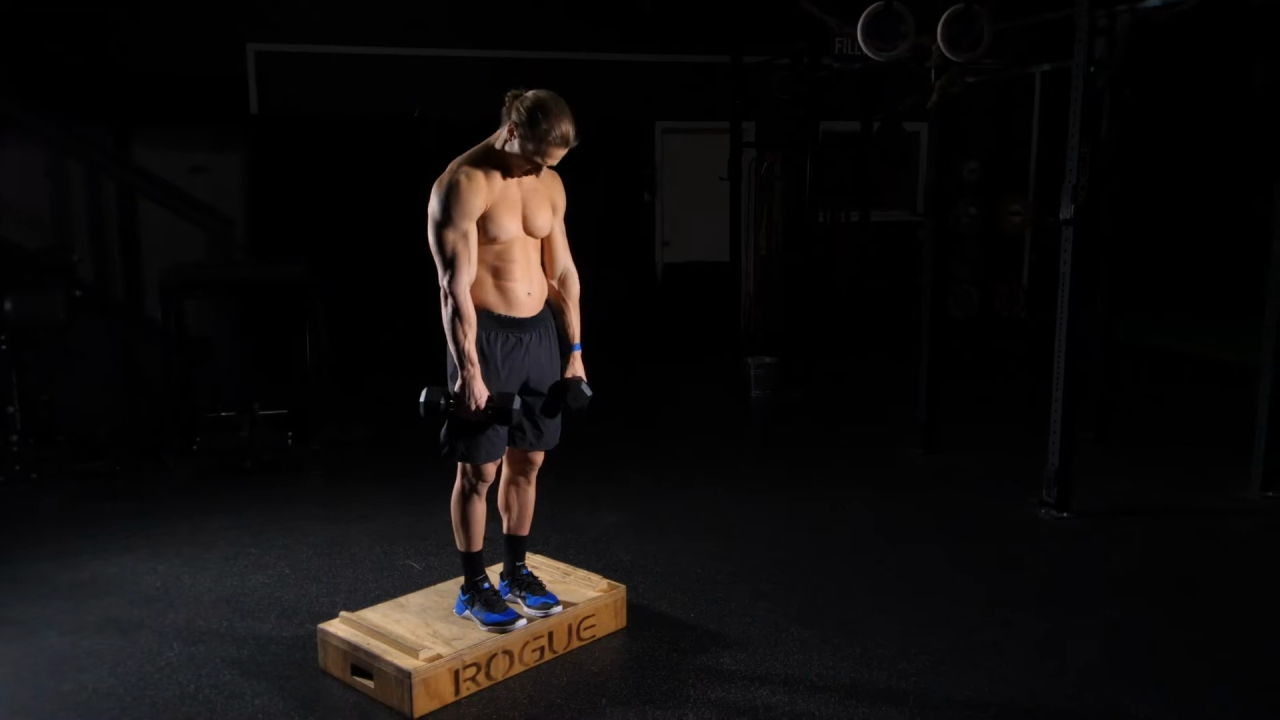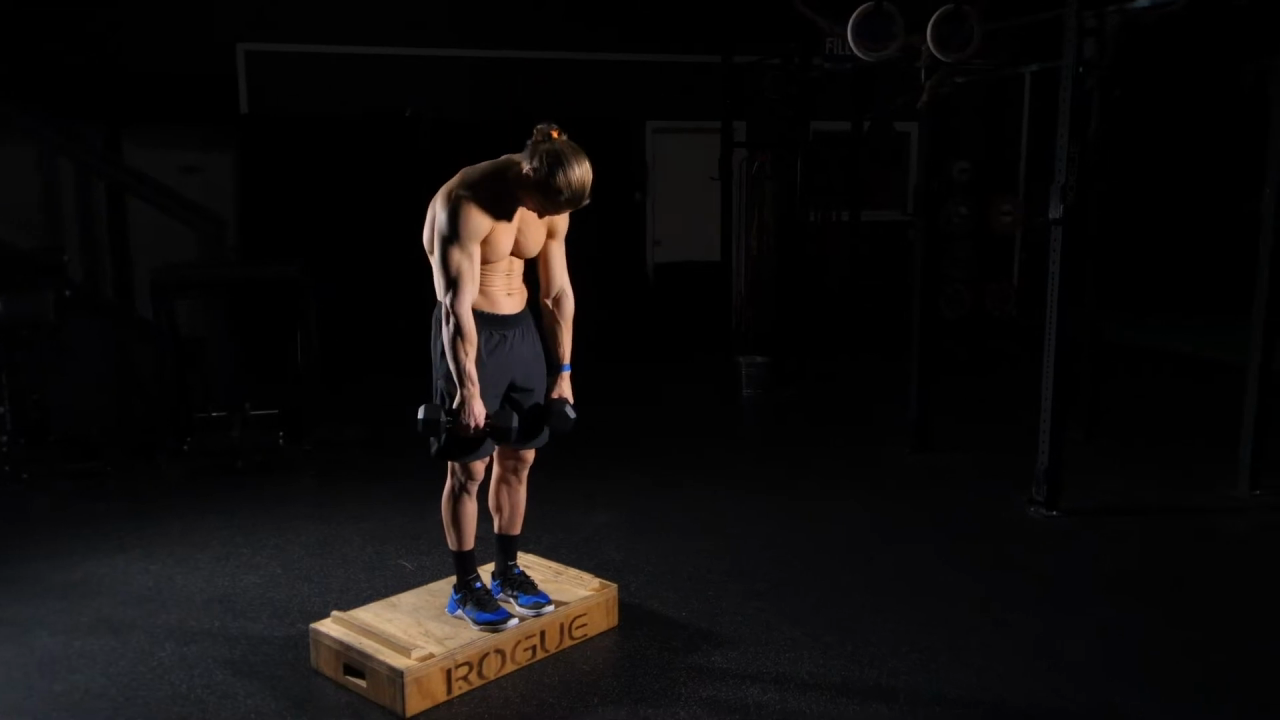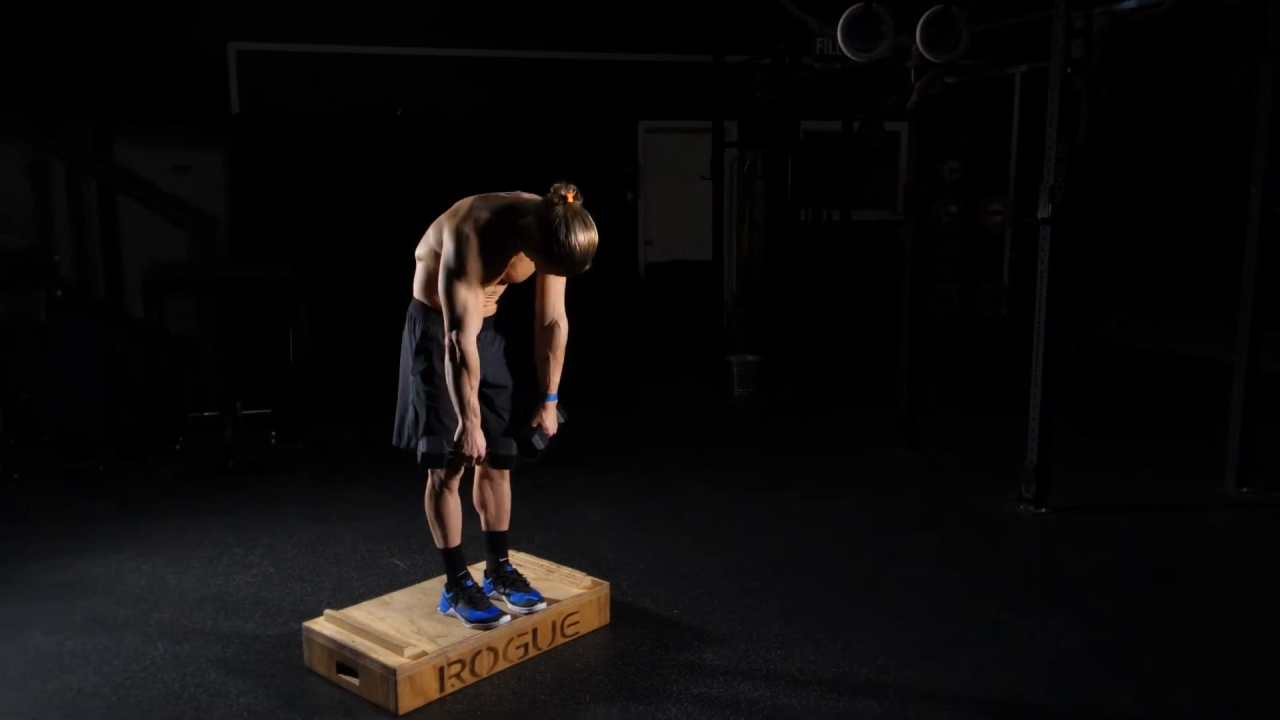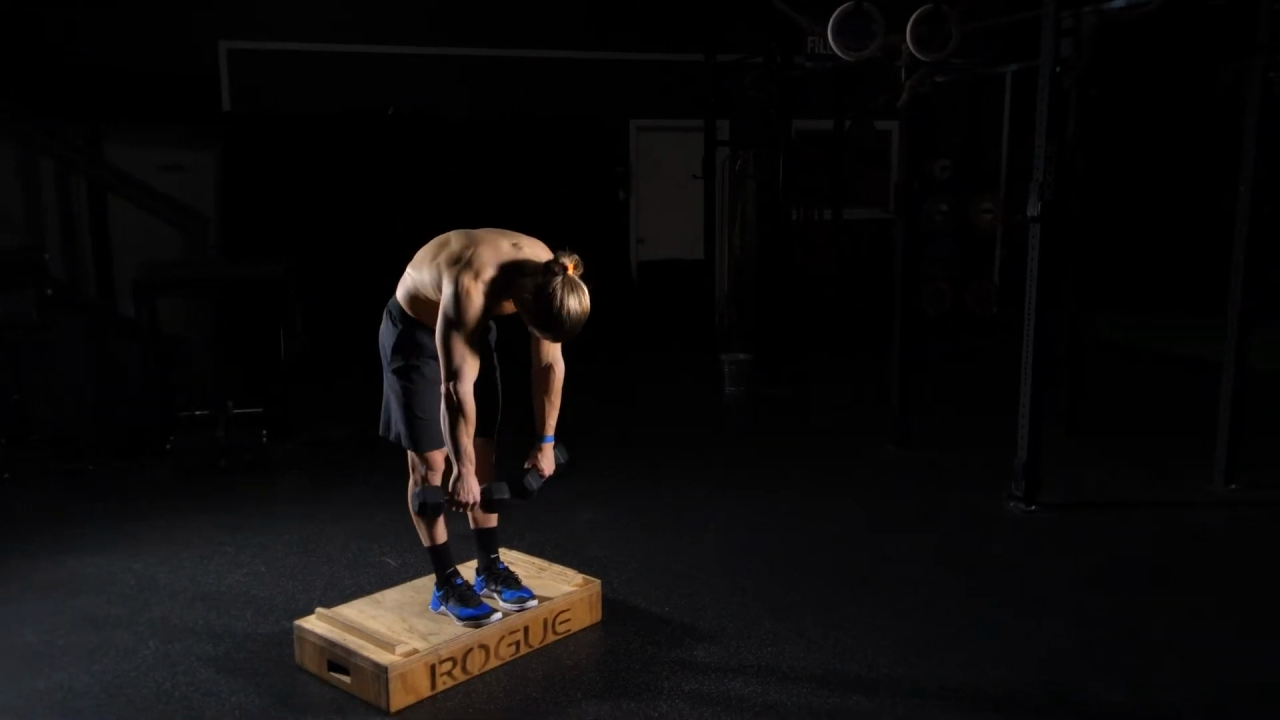
dt=0.7s
person 1, frame 1
left shoulder: (549, 185)
right shoulder: (462, 185)
left elbow: (562, 272)
right elbow: (455, 288)
left wrist: (574, 350)
right wrist: (469, 370)
left hip: (538, 333)
right hip: (486, 336)
left knee: (527, 461)
right knee: (479, 469)
left ankle: (515, 573)
right ankle: (474, 587)
person 1, frame 2
left shoulder: (551, 208)
right shoulder: (465, 203)
left elbow: (558, 292)
right elbow: (457, 306)
left wrist: (563, 371)
right wrist: (468, 388)
left hip: (521, 330)
right hip: (471, 334)
left knee: (518, 459)
right knee: (469, 467)
left ankle: (507, 571)
right ankle: (466, 587)
person 1, frame 3
left shoulder: (552, 233)
right shoulder: (472, 235)
left elbow: (553, 323)
right elbow: (459, 339)
left wrist: (548, 401)
right wrist: (468, 422)
left hip: (491, 330)
right hip: (438, 330)
right knee: (450, 462)
left ankle: (499, 571)
right ankle: (457, 586)
person 1, frame 4
left shoulder: (550, 279)
right shoulder: (472, 286)
left elbow: (550, 364)
right elbow: (457, 387)
left wrist: (545, 442)
right wrist: (462, 472)
left hip: (471, 330)
right hip: (414, 331)
left knee: (484, 455)
right knee: (430, 461)
left ankle: (490, 568)
right ankle: (447, 584)
